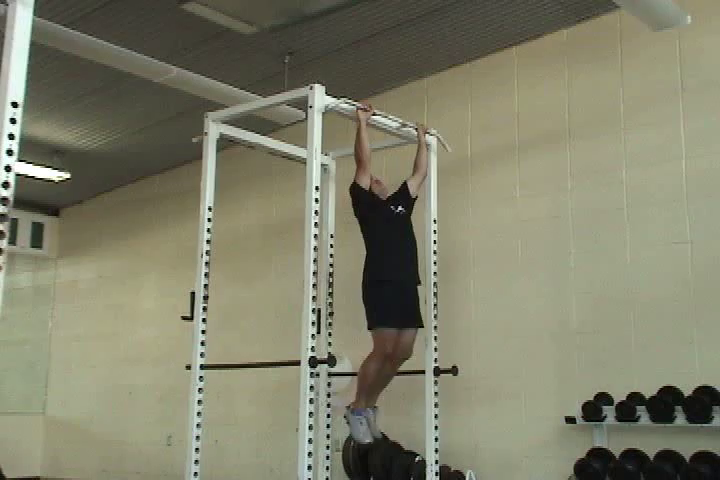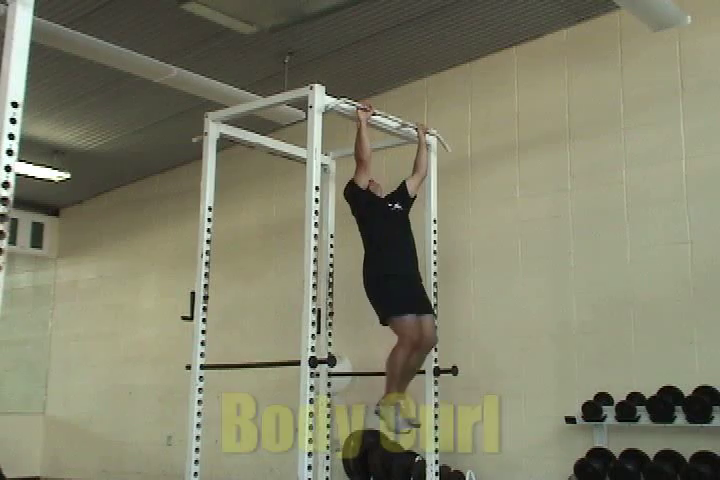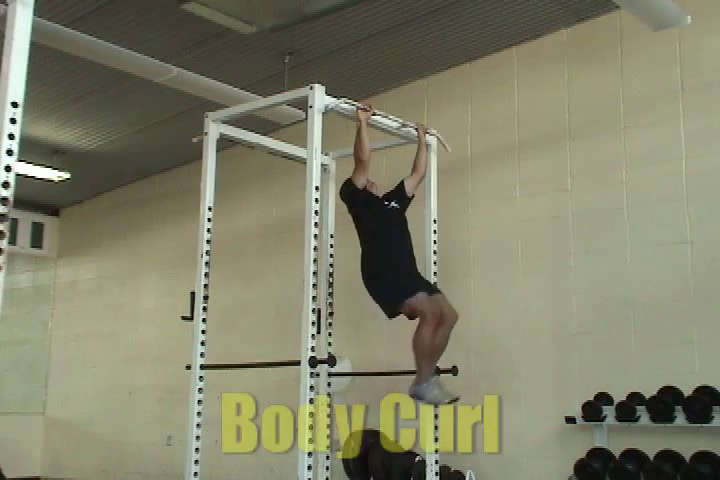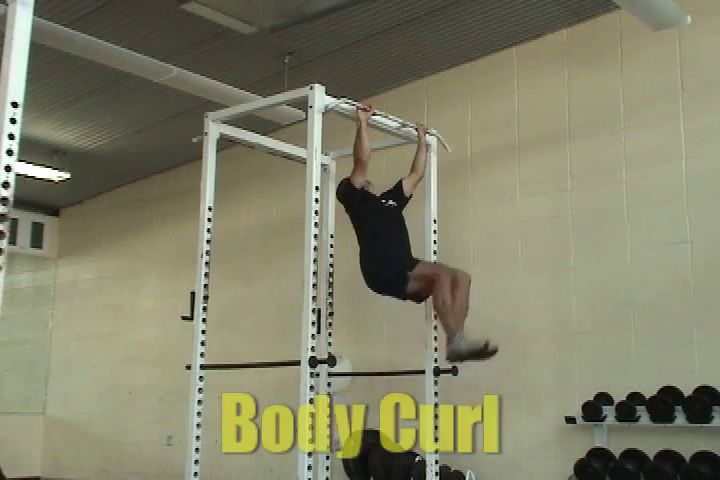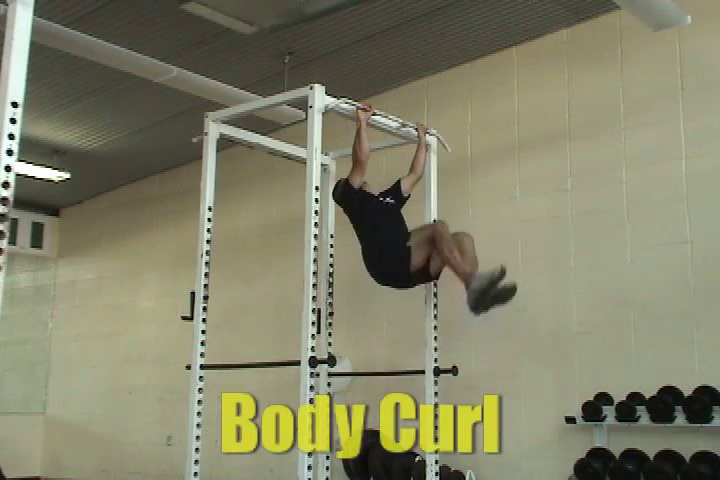
dt=0.1s
person 1, frame 1
left shoulder: (399, 202)
right shoulder: (365, 202)
left elbow: (419, 173)
right elbow: (364, 163)
left wrist: (421, 139)
right wrist: (362, 122)
left hip: (407, 281)
right hip: (383, 282)
left knee: (402, 351)
right knee: (386, 349)
left ankle: (368, 406)
right ankle: (358, 409)
person 1, frame 2
left shoulder: (397, 201)
right shoulder: (362, 201)
left elbow: (419, 174)
right elbow: (363, 163)
left wrist: (422, 140)
right wrist: (362, 123)
left hip: (408, 277)
right hip: (384, 277)
left knee: (425, 338)
right knee: (410, 337)
left ankle: (395, 398)
right ankle: (390, 402)
person 1, frame 3
left shoulder: (394, 199)
right shoulder: (361, 199)
left elbow: (418, 174)
right elbow: (363, 164)
left wrist: (422, 140)
right wrist: (363, 123)
left hip: (405, 274)
right hip: (383, 275)
left knee: (447, 314)
right knee: (430, 312)
left ankle: (427, 376)
right ankle: (424, 381)
person 1, frame 4
left shoulder: (390, 200)
right shoulder: (354, 197)
left elbow: (415, 174)
right elbow: (362, 162)
left wrist: (421, 140)
right wrist: (362, 123)
left hip: (401, 267)
right hip: (382, 269)
left knee: (461, 278)
right knee: (442, 274)
left ankle: (457, 343)
right ankle: (457, 342)
person 1, frame 5
left shoulder: (386, 198)
right shoulder: (353, 197)
left elbow: (414, 174)
right elbow: (360, 162)
left wrist: (421, 139)
right wrist: (362, 122)
left hip: (411, 267)
right hip: (389, 265)
left knee: (462, 238)
right knee: (439, 230)
left ankle: (477, 293)
right ankle: (475, 284)
